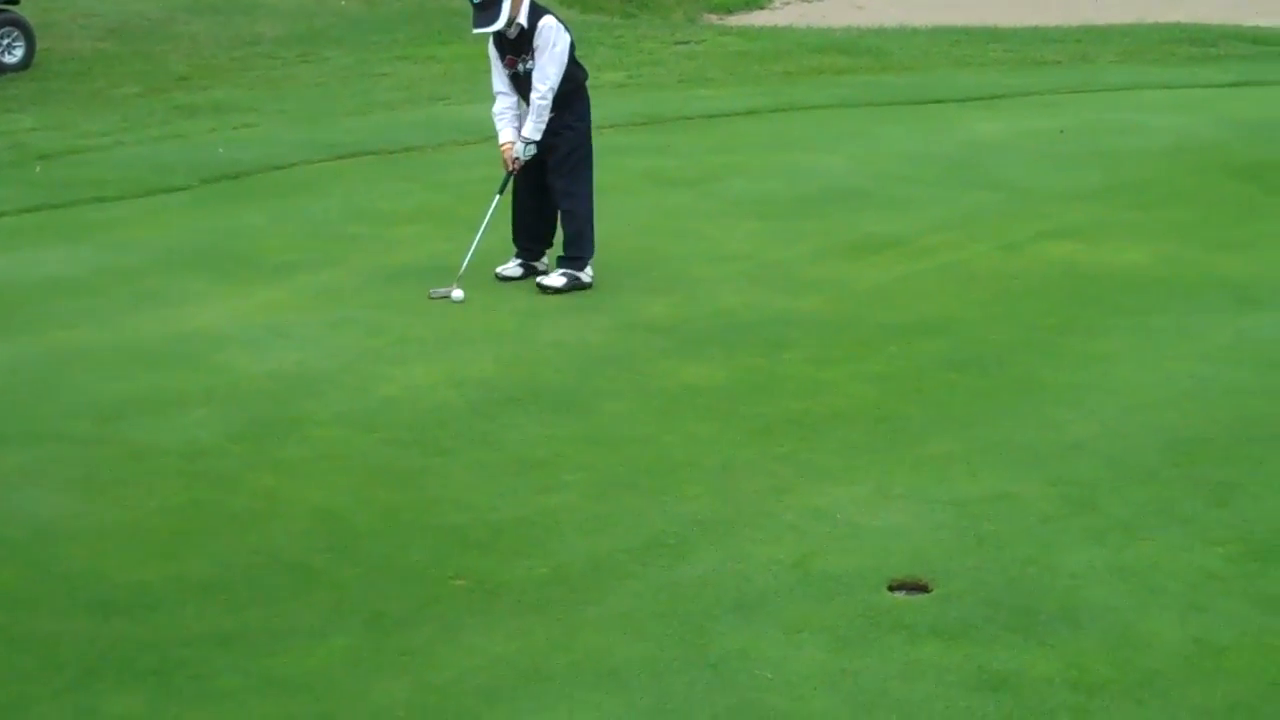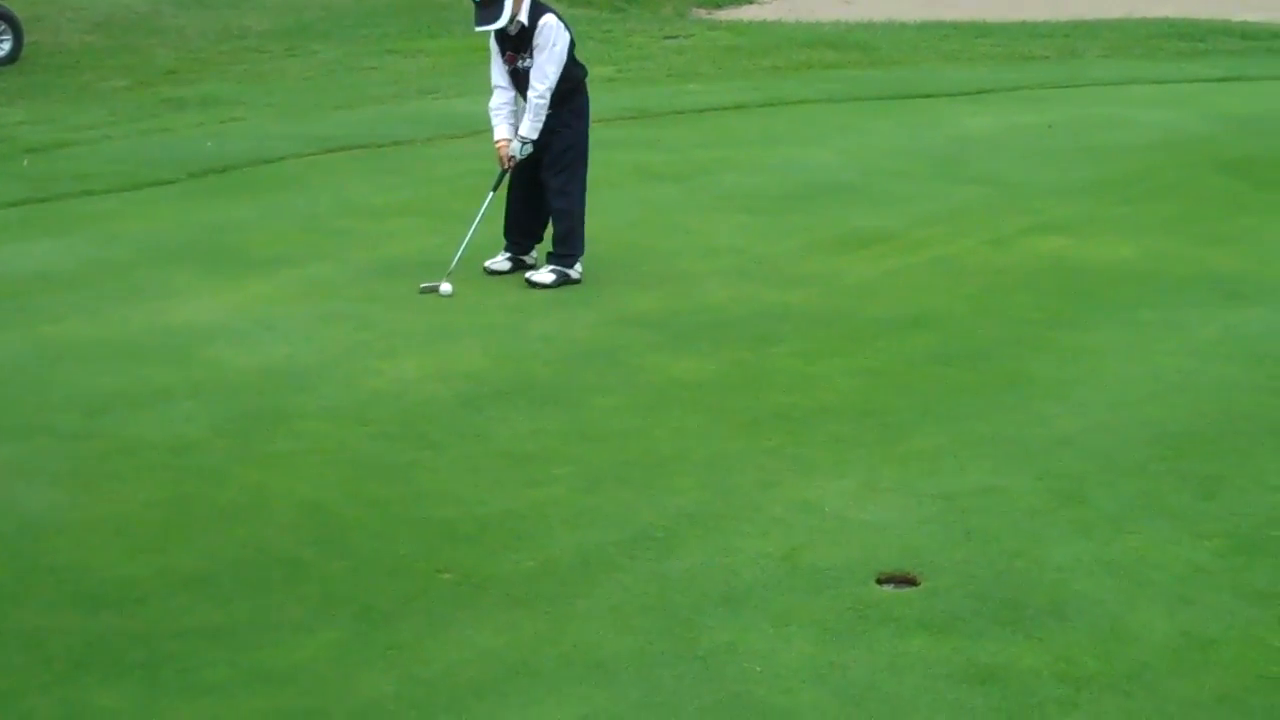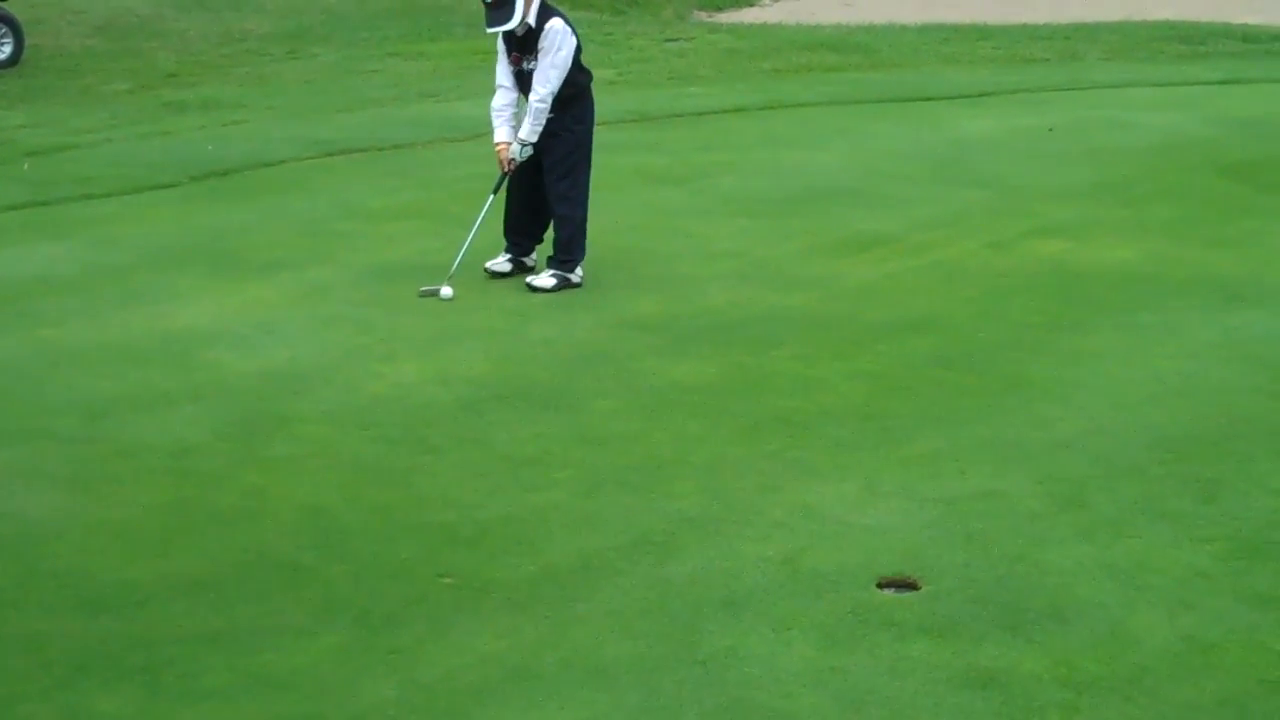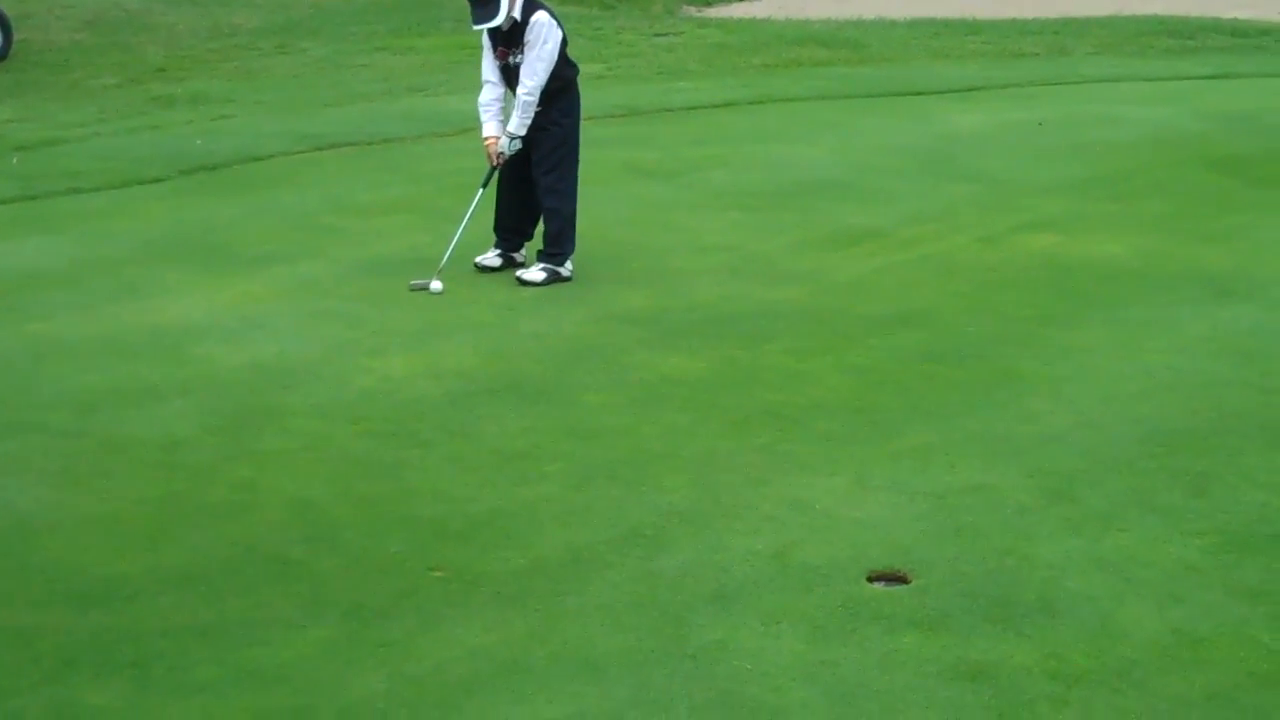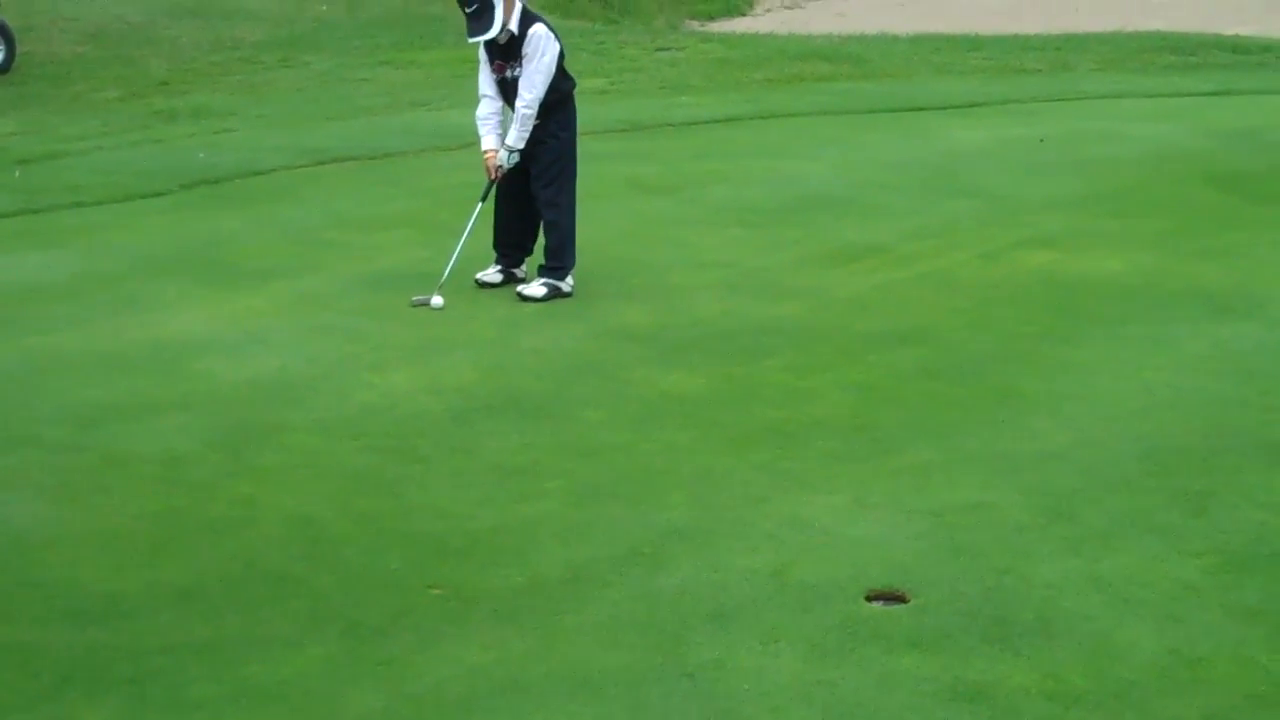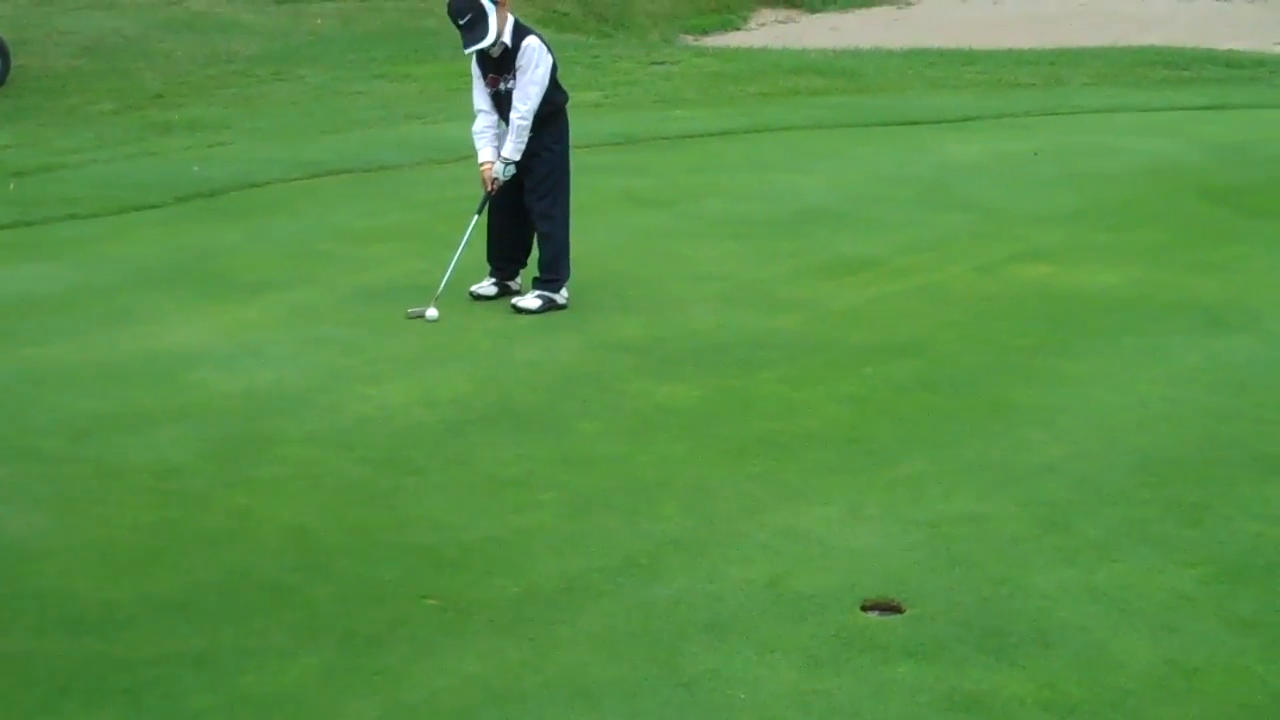
dt=0.2s
person 1, frame 1
left shoulder: (546, 26)
right shoulder: (497, 39)
left elbow: (544, 90)
right elbow: (504, 94)
left wrist: (527, 139)
right wrist: (508, 139)
left hip: (568, 114)
right hip: (536, 117)
left knee: (567, 188)
right knee: (527, 187)
left ankle: (578, 265)
right ankle: (531, 255)
person 1, frame 2
left shoulder: (547, 24)
right shoulder: (499, 34)
left elbow: (542, 88)
right elbow: (502, 88)
left wrist: (523, 138)
right wrist: (503, 136)
left hip: (566, 110)
right hip: (534, 112)
left knee: (562, 185)
right knee: (523, 181)
left ankle: (566, 262)
right ankle: (520, 249)
person 1, frame 3
left shoulder: (554, 28)
right shoulder: (507, 32)
left elbow: (544, 92)
right elbow: (505, 88)
left wrist: (523, 141)
right wrist: (503, 138)
left hip: (570, 114)
right hip: (538, 114)
left knee: (564, 189)
right knee: (523, 182)
left ankle: (567, 266)
right ankle: (520, 251)
person 1, frame 4
right shoulder: (493, 28)
left elbow: (531, 85)
right elbow: (492, 83)
left wrist: (512, 134)
right wrist: (492, 132)
left hip: (556, 107)
right hip: (525, 110)
left knee: (553, 183)
right knee: (512, 178)
left ankle: (557, 260)
right ankle: (510, 246)
person 1, frame 5
left shoulder: (537, 34)
right shoulder: (489, 41)
left elbow: (530, 98)
right elbow: (489, 97)
left wrist: (510, 148)
right wrist: (490, 146)
left hip: (553, 121)
right hip: (522, 123)
left knee: (552, 196)
right knee: (511, 193)
left ankle: (558, 274)
right ankle: (510, 262)
person 1, frame 6
left shoulder: (530, 45)
right shoulder: (481, 54)
left elbow: (524, 110)
right elbow: (485, 111)
left wrist: (506, 160)
right wrist: (487, 158)
left hip: (545, 135)
right hip: (515, 134)
left knee: (546, 209)
right knee: (504, 206)
left ankle: (552, 286)
right ankle: (504, 274)
